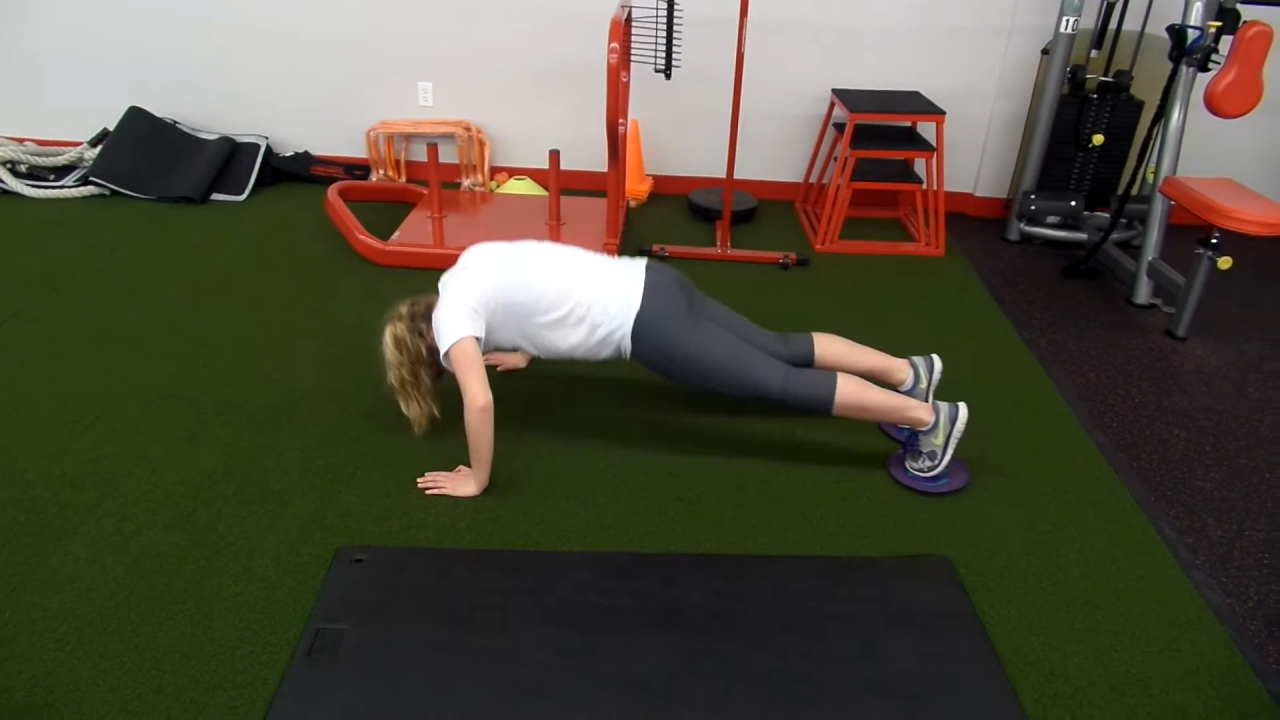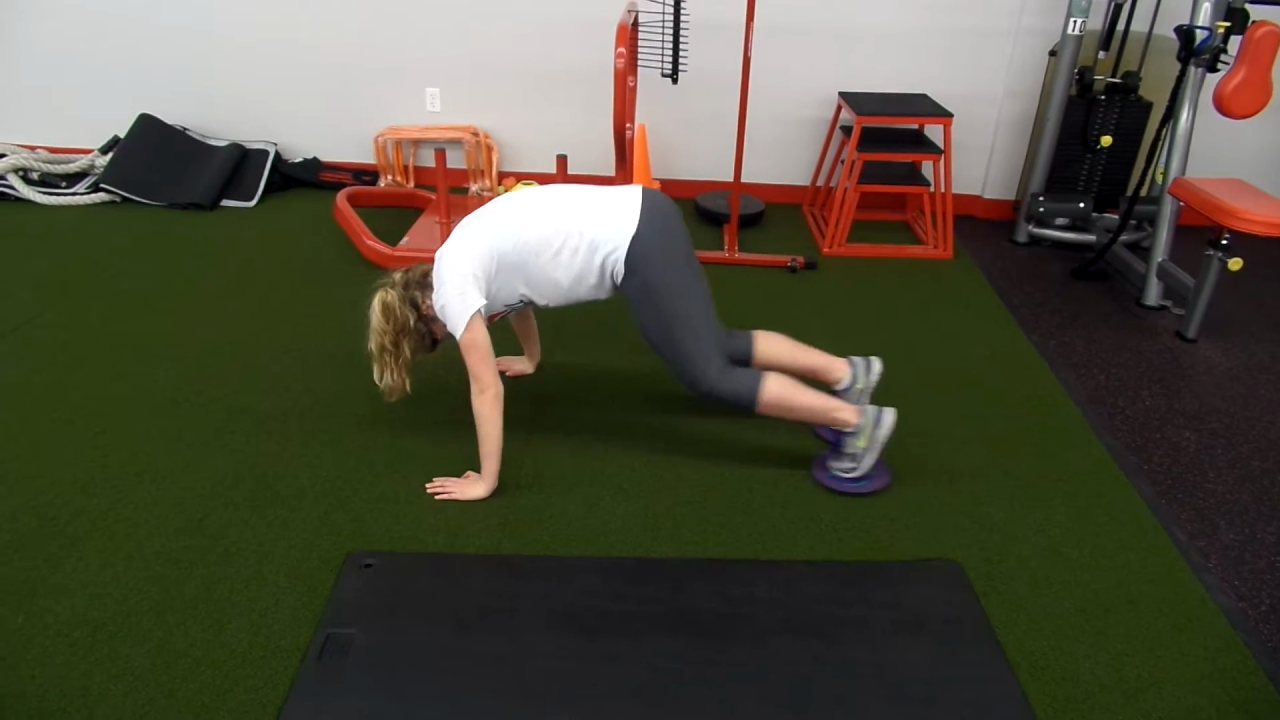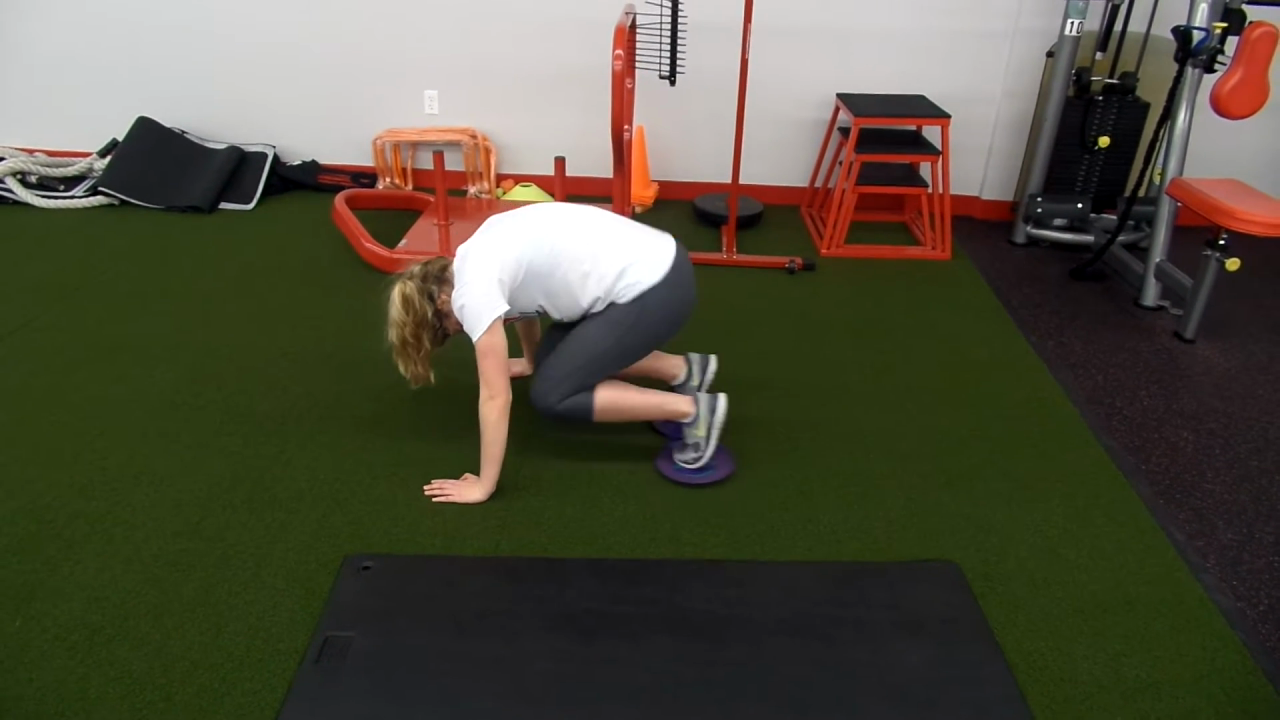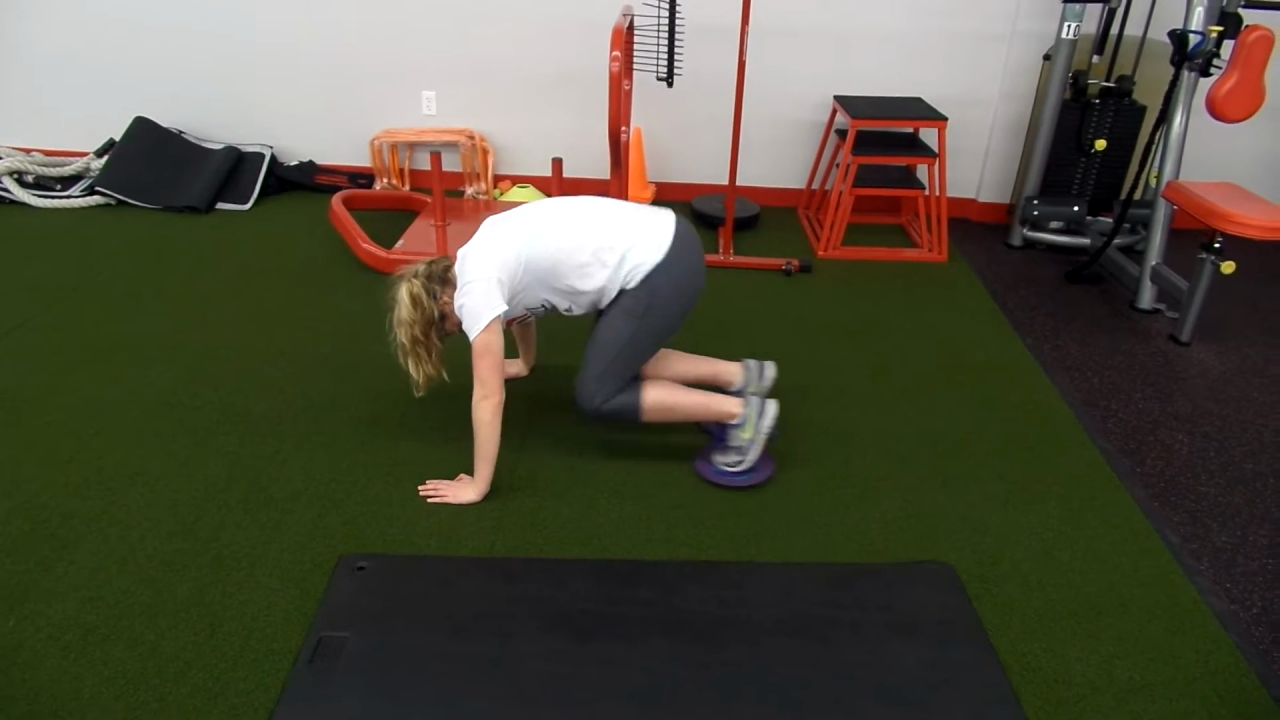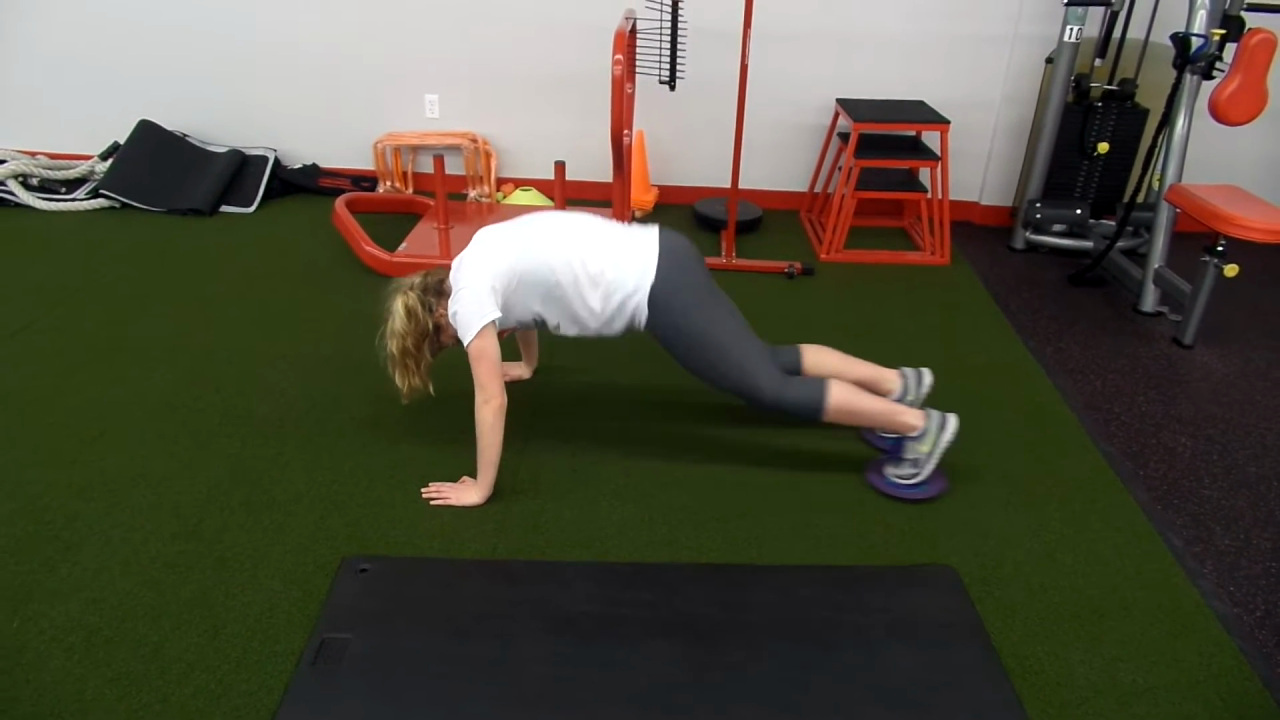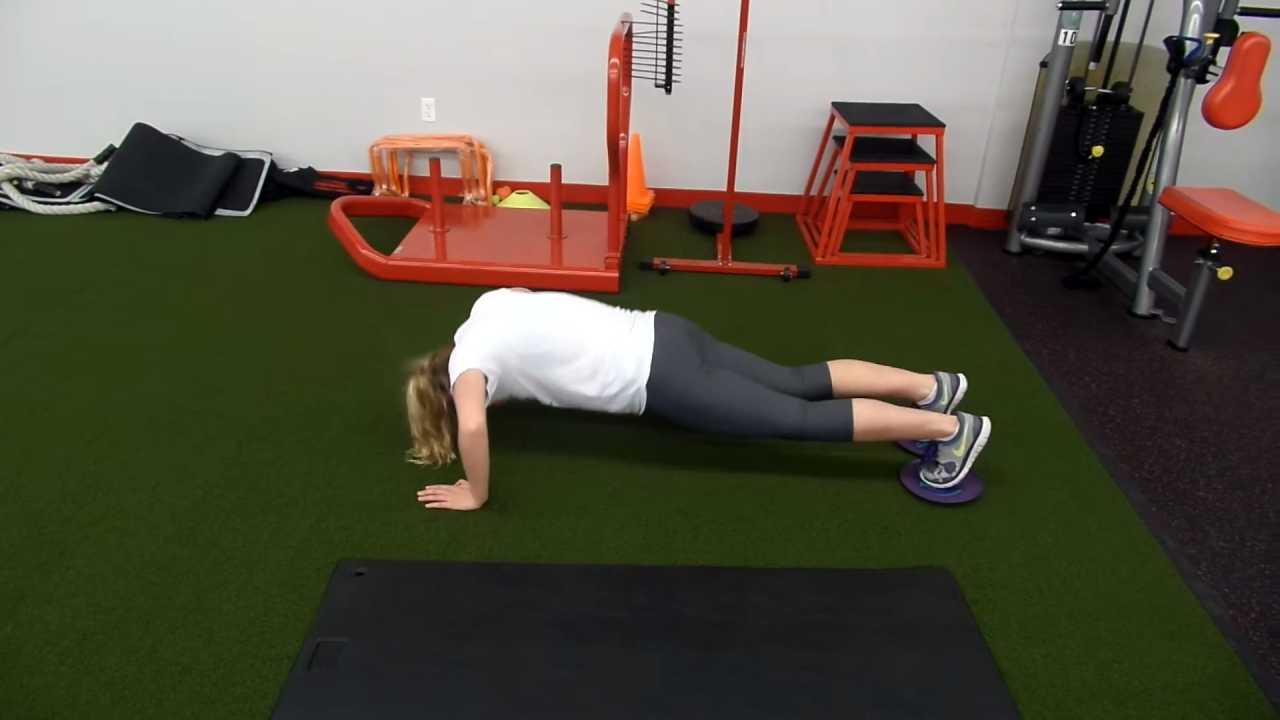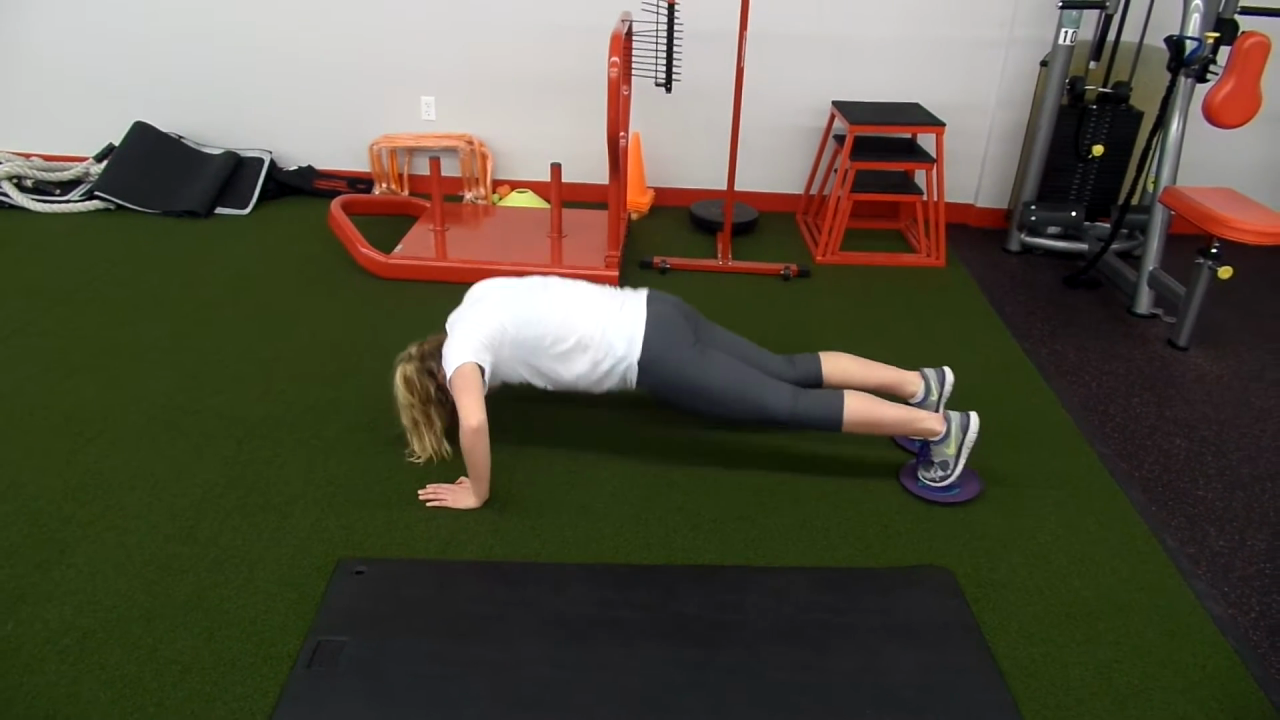
dt=0.4s
person 1, frame 1
left shoulder: (450, 316)
right shoulder: (468, 266)
left elbow: (479, 401)
left wrist: (476, 479)
right wrist: (526, 351)
left hip: (646, 322)
right hip: (651, 282)
left knee: (776, 380)
right knee: (777, 347)
left ankle: (930, 419)
right ankle: (910, 372)
person 1, frame 2
left shoulder: (450, 287)
right shoulder: (465, 254)
left elbow: (485, 389)
left wrist: (484, 482)
right wrist: (530, 359)
left hip: (639, 244)
right hip: (640, 215)
left knee: (706, 375)
right knee: (719, 346)
left ankle: (855, 419)
right ankle: (848, 373)
person 1, frame 3
left shoulder: (471, 288)
right shoulder: (480, 251)
left elbow: (495, 396)
left wrist: (483, 486)
right wrist: (530, 360)
left hip: (654, 290)
right hip: (656, 263)
left knee: (551, 395)
right knee: (556, 360)
left ankle: (690, 408)
right ankle: (680, 369)
person 1, frame 4
left shoulder: (472, 291)
right shoulder: (476, 258)
left elbow: (489, 397)
left wrist: (477, 486)
right wrist: (526, 361)
left hip: (658, 265)
right hip: (664, 239)
left knee: (598, 398)
right knee: (619, 366)
left ankle: (740, 412)
right ankle: (740, 375)
person 1, frame 5
left shoulder: (468, 299)
right shoulder: (478, 254)
left elbow: (492, 401)
left wrist: (481, 488)
right wrist: (528, 362)
left hip: (651, 290)
right hip: (659, 257)
left knee: (764, 386)
right knee: (765, 359)
left ankle: (918, 424)
right ankle: (898, 383)
person 1, frame 6
left shoulder: (466, 363)
right shoulder: (486, 310)
left elbow: (472, 427)
right elbow: (526, 291)
left wrist: (475, 495)
left hip: (658, 379)
right hip: (661, 335)
left knee: (794, 418)
right knee: (797, 382)
left ankle: (950, 429)
right ankle: (932, 387)
person 1, frame 7
left shoulder: (460, 352)
right shoulder: (476, 300)
left elbow: (474, 425)
left wrist: (475, 492)
left hip: (653, 351)
right hip: (656, 311)
left knee: (781, 403)
right knee: (784, 369)
left ankle: (939, 428)
right ankle: (921, 385)
